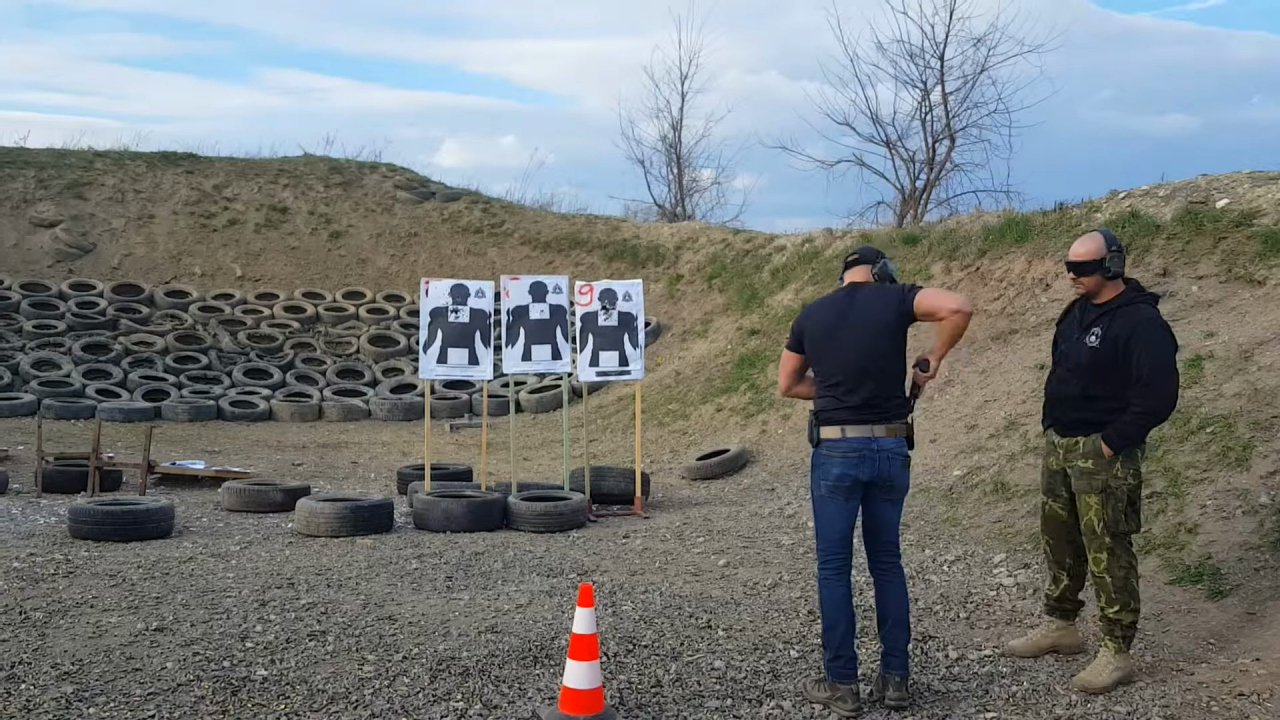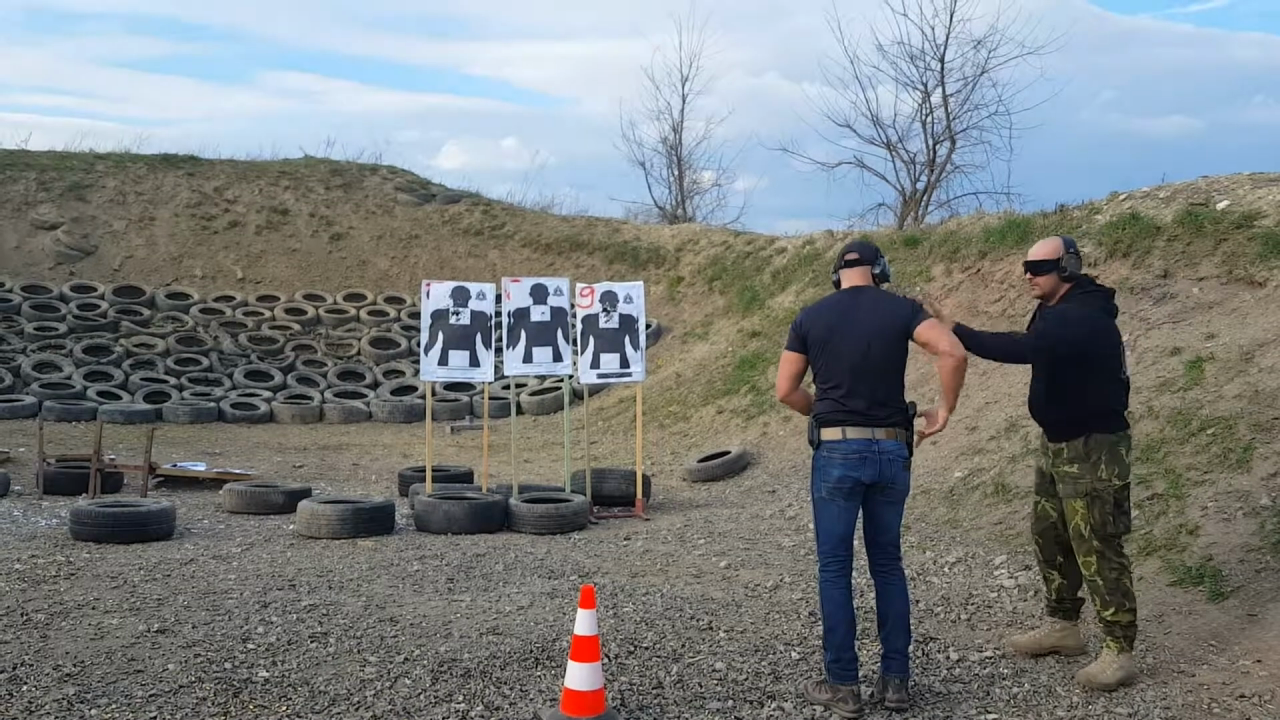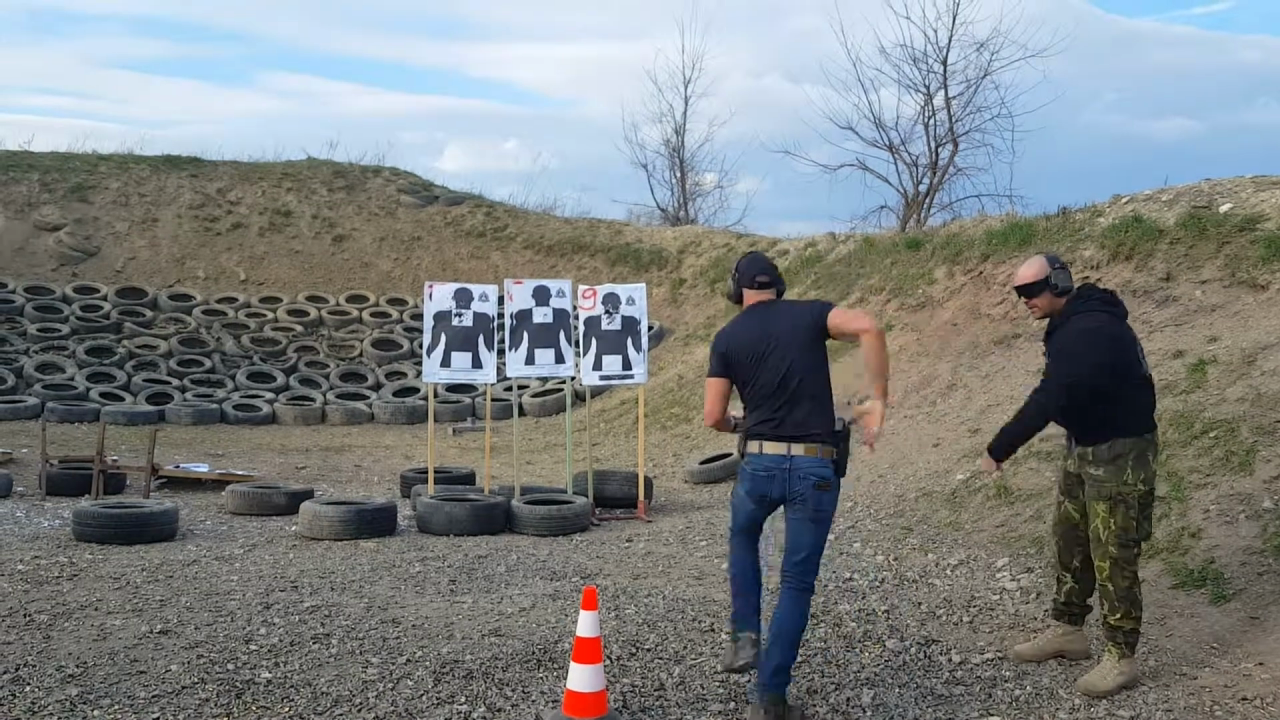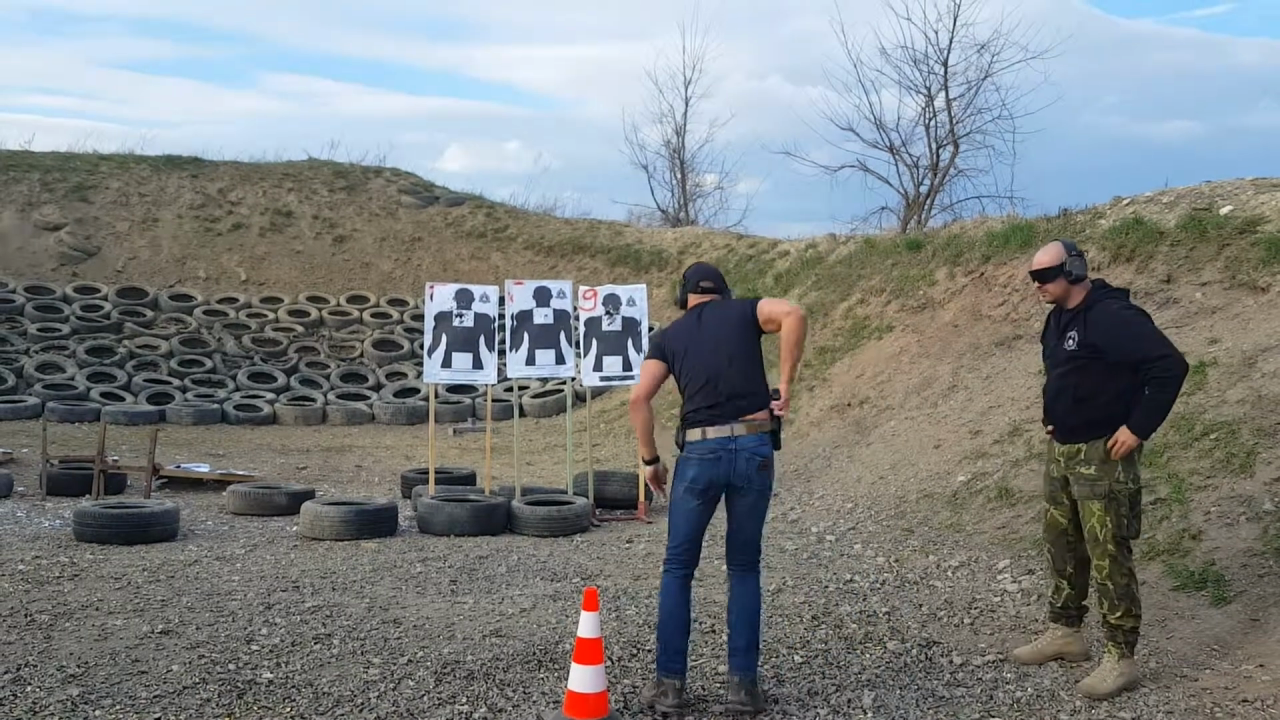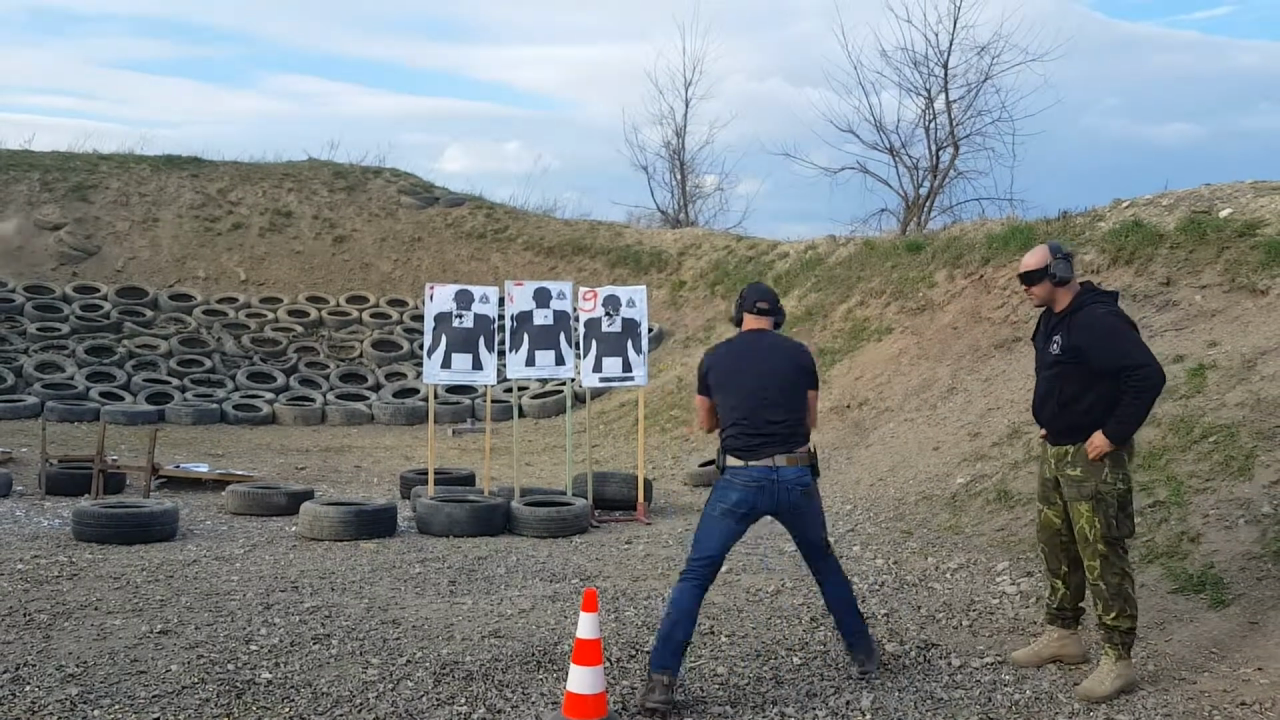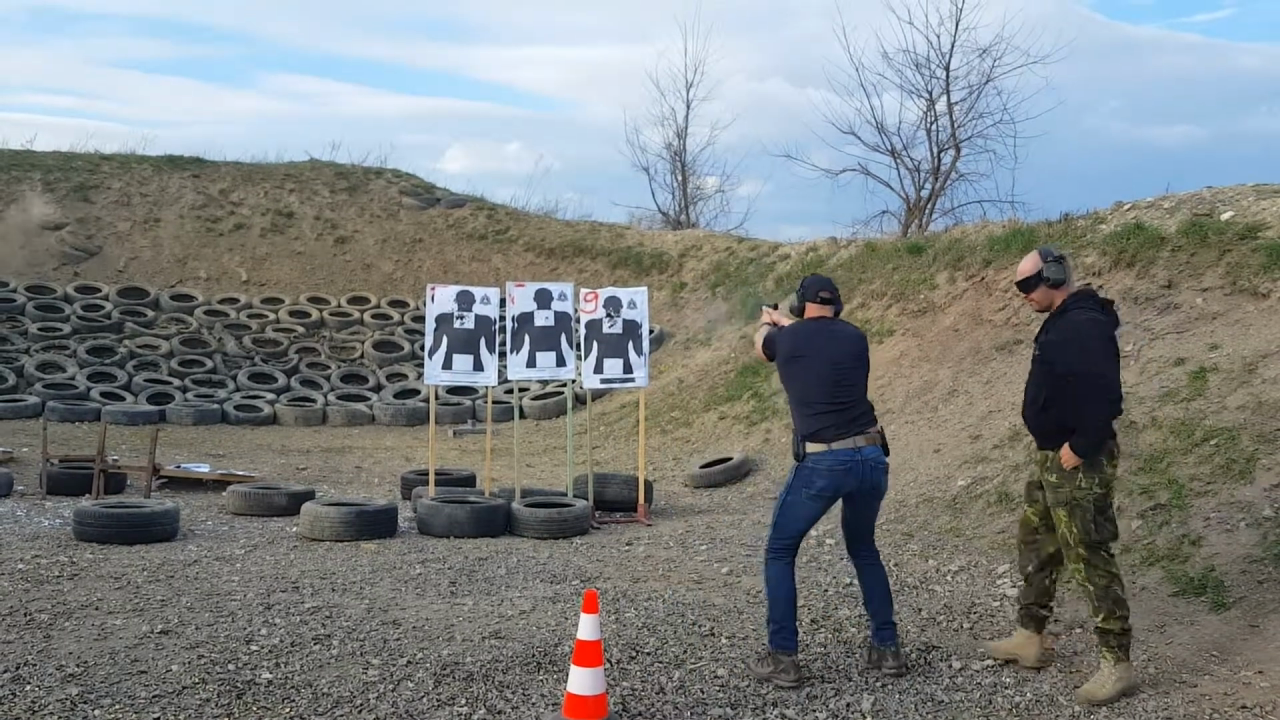
dt=0.5s
person 1, frame 1
left shoulder: (1139, 321)
right shoulder: (1076, 313)
left elbow: (1159, 395)
left wrist: (1113, 441)
right wrist: (1050, 425)
left hip: (1102, 451)
right hip: (1060, 444)
left knee: (1106, 551)
right knee: (1059, 541)
left ankle: (1116, 654)
right ankle: (1060, 626)
person 1, frame 2
left shoulder: (1081, 315)
right shoulder: (1053, 311)
left elbow: (1029, 348)
left wrist: (956, 333)
left hip: (1094, 446)
right hip: (1058, 443)
left knee: (1097, 550)
right knee: (1049, 539)
left ankle: (1119, 652)
right ankle: (1061, 625)
person 1, frame 3
left shoulder: (1087, 332)
right shoulder: (1071, 322)
left elbow: (1048, 398)
left wrist: (998, 450)
left hip: (1121, 452)
right hip: (1086, 447)
left knee: (1112, 556)
right knee: (1070, 543)
left ankle: (1122, 659)
right ankle: (1068, 630)
person 1, frame 4
left shoulder: (1114, 317)
right shoulder: (1058, 318)
left elbow: (1170, 367)
left wrist: (1138, 428)
left hip: (1103, 454)
right hip: (1061, 450)
left knee: (1108, 555)
right knee: (1061, 545)
left ankle: (1121, 658)
right ankle: (1065, 632)
person 1, frame 5
left shoulder: (1099, 321)
right shoulder: (1051, 320)
left elbow: (1147, 377)
left wrist: (1113, 434)
left hip: (1093, 455)
right hip: (1055, 452)
left knee: (1102, 555)
right knee: (1056, 545)
left ankle: (1118, 660)
right ankle: (1062, 634)
person 1, frame 6
left shoulder: (1083, 326)
right shoulder: (1062, 322)
left elbow: (1103, 394)
left wrist: (1081, 447)
left hip: (1076, 461)
right hip: (1052, 455)
left knee: (1089, 559)
right knee: (1036, 545)
left ankle: (1117, 664)
right ankle: (1029, 637)
person 2, frame 1
left shoulder: (811, 314)
right shoulder: (896, 298)
left elbow: (788, 384)
right elbow: (959, 307)
right wrist: (936, 357)
left hip: (836, 451)
right hip: (890, 450)
left knee: (834, 567)
right knee: (886, 562)
right ankle: (895, 676)
person 2, frame 2
left shoulder: (810, 317)
right shoulder: (900, 309)
left elbow: (785, 390)
right elbow: (953, 353)
right wrist: (944, 410)
left hip: (837, 453)
right hip: (892, 452)
left knee: (835, 569)
right knee: (888, 564)
right ankle: (895, 678)
person 2, frame 3
left shoulder: (728, 338)
right shoulder: (810, 312)
left elbow: (714, 417)
right elbow: (871, 329)
right wrist: (879, 400)
left hip: (762, 464)
right hip: (815, 468)
left knee: (743, 539)
right knee: (797, 584)
left ankle: (743, 638)
person 2, frame 4
left shoulder: (668, 337)
right shoulder: (744, 310)
left elbow: (638, 398)
right elbow: (793, 314)
left wrist: (650, 459)
right wrist: (785, 383)
left hip: (699, 454)
right hip: (753, 452)
left knee: (678, 567)
right knee: (744, 568)
left ankle: (669, 682)
right ankle: (742, 681)
person 2, frame 5
left shoulder: (716, 358)
right shoulder: (800, 355)
left elbow: (706, 424)
right elbow: (810, 420)
left hip: (742, 480)
right hip: (797, 477)
left knee: (695, 577)
right knee: (823, 559)
left ankle: (661, 678)
right ankle: (862, 652)
person 2, frame 6
left shoulder: (785, 340)
right shoulder: (855, 338)
left elbow: (762, 345)
left wrist: (767, 322)
left hip: (821, 463)
right hip: (871, 458)
left knee: (779, 553)
right knee: (863, 549)
left ankle: (783, 657)
right ankle: (886, 647)
